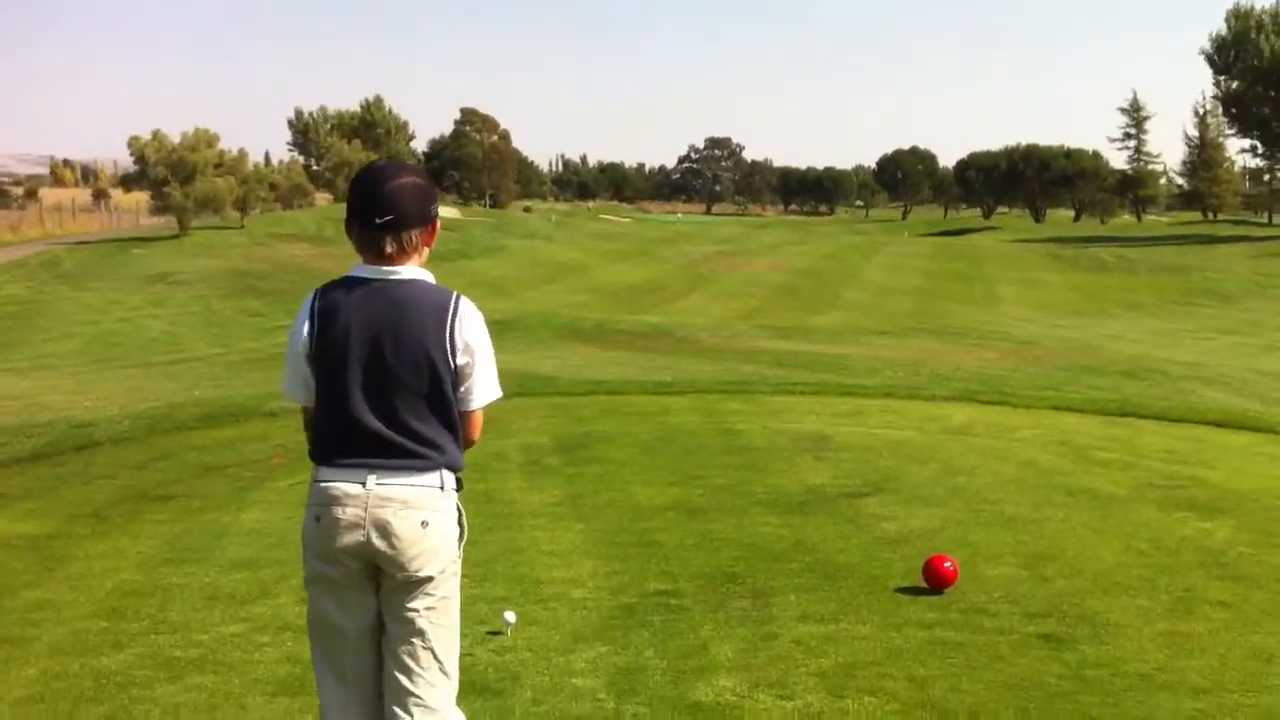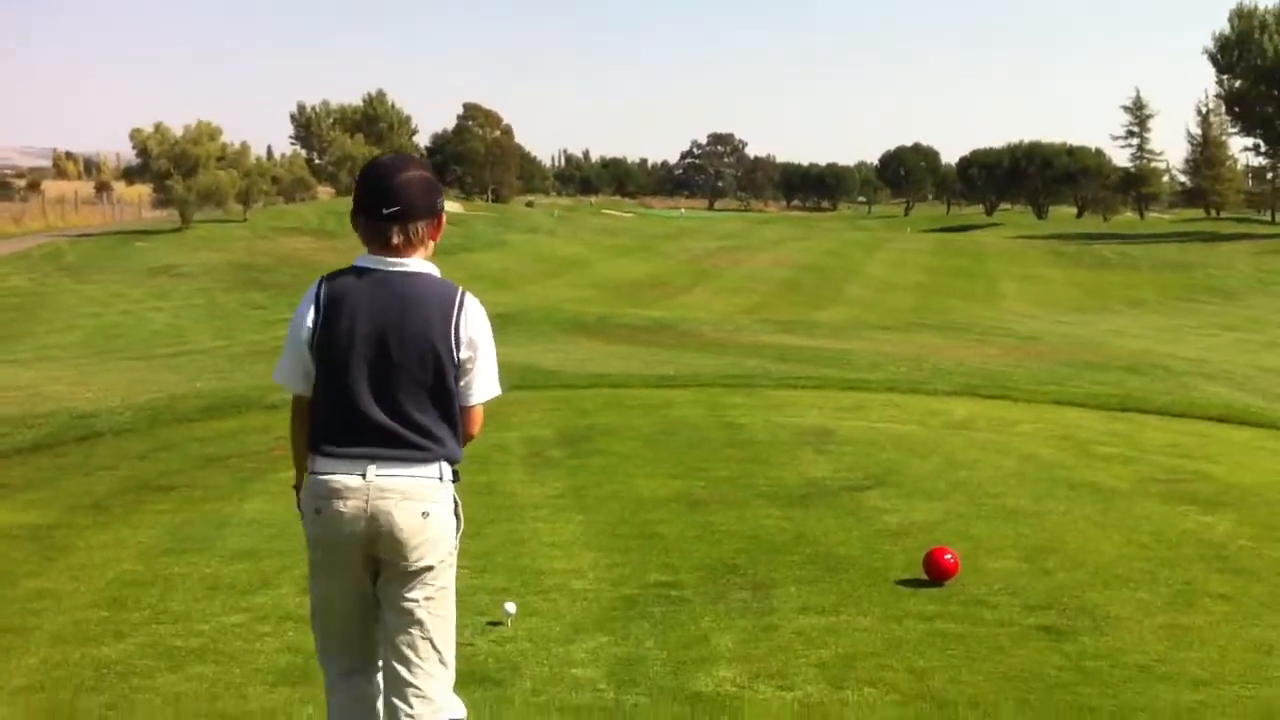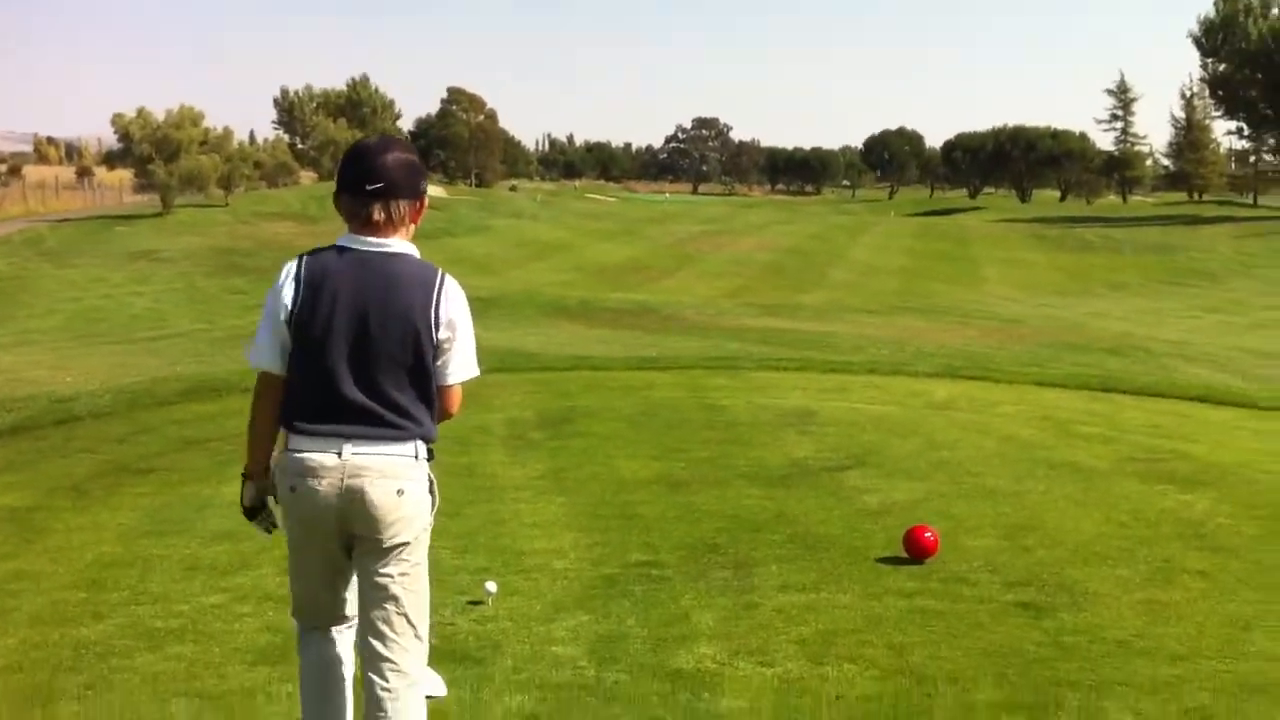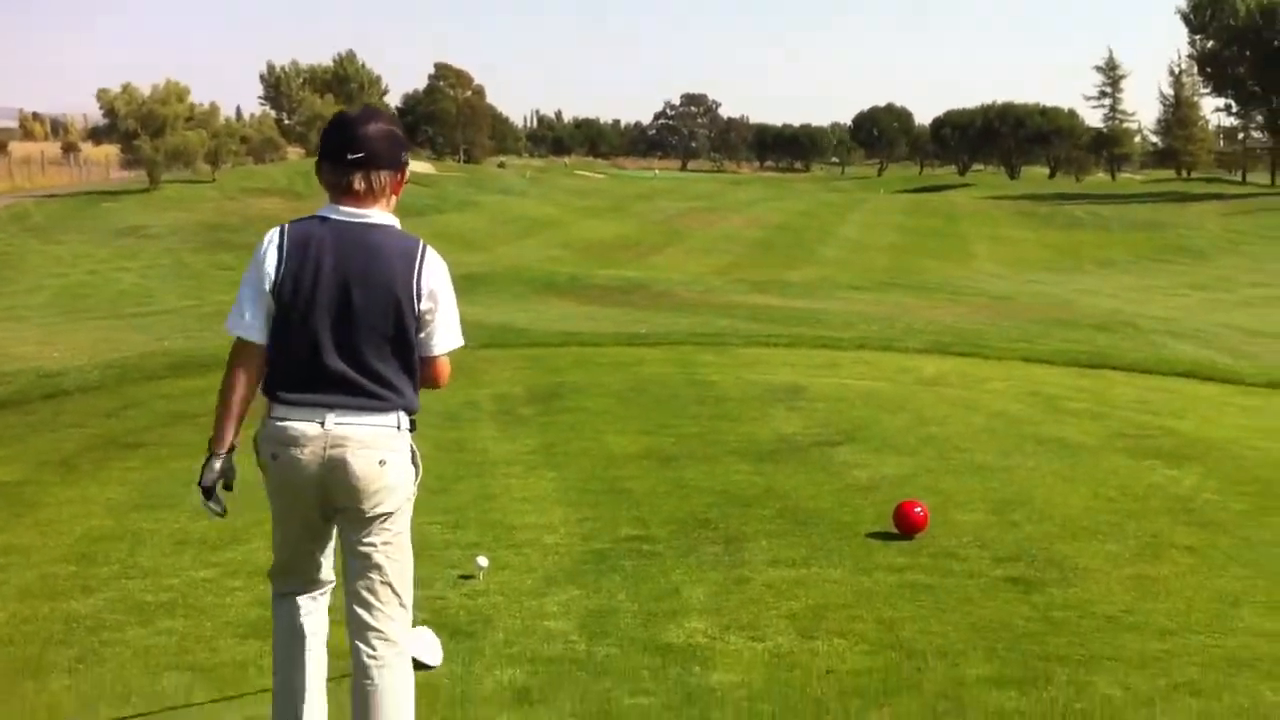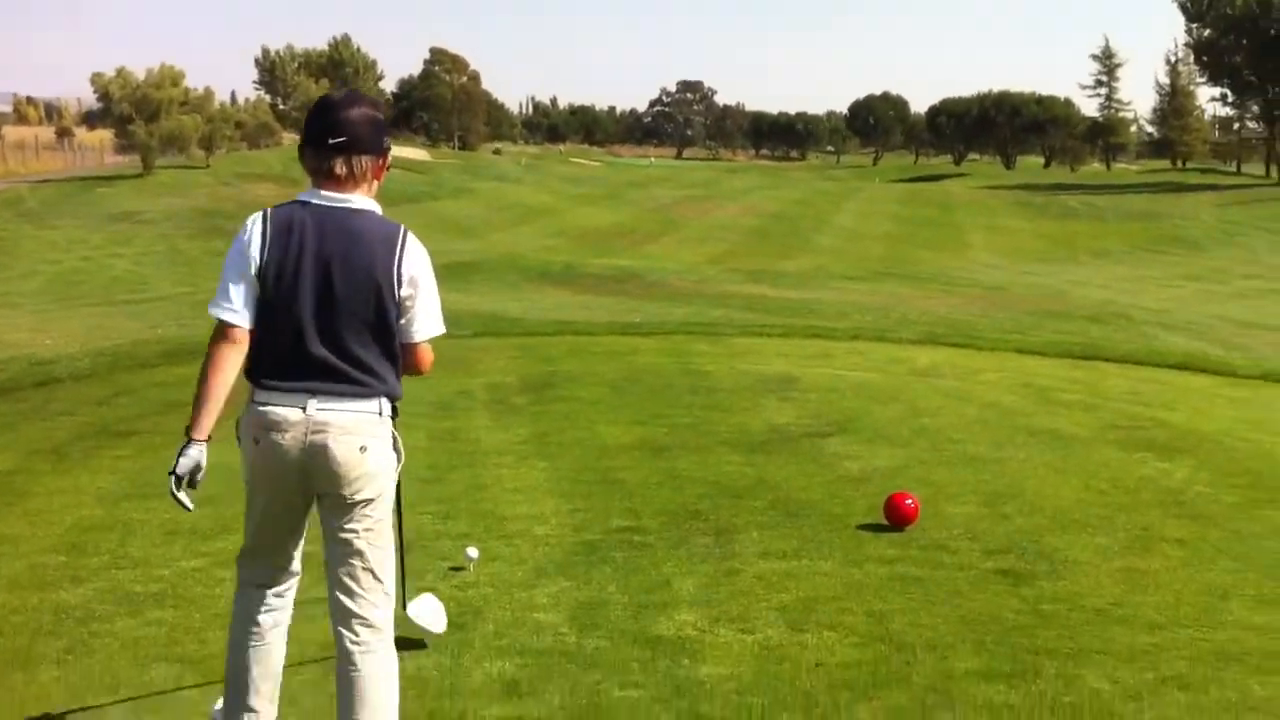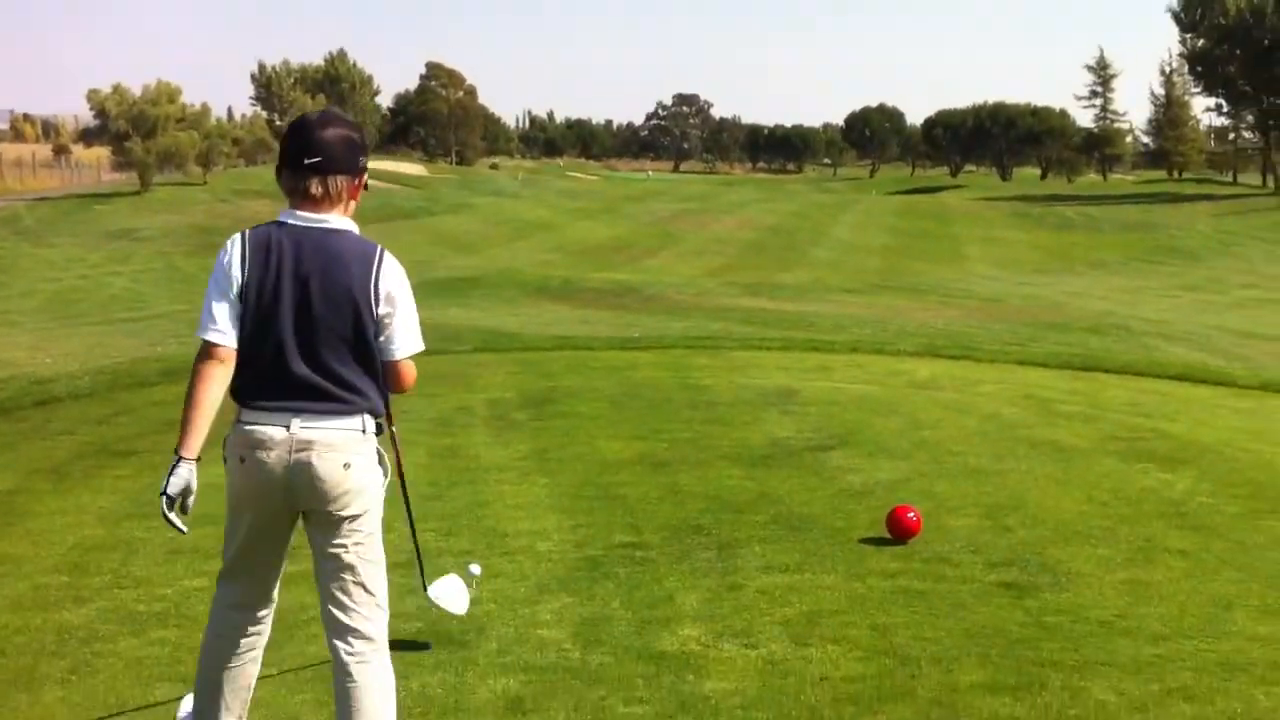
dt=0.1s
person 1, frame 1
left shoulder: (318, 308)
right shoulder: (455, 313)
left elbow: (311, 417)
right elbow: (469, 430)
left hip: (334, 504)
right hip: (421, 507)
person 1, frame 2
left shoulder: (321, 299)
right shoulder: (459, 308)
left elbow: (302, 411)
right elbow: (469, 424)
left wrist: (305, 484)
left hip: (334, 489)
right hip: (420, 495)
left knee: (347, 659)
person 1, frame 3
left shoulder: (299, 276)
right shoulder: (439, 289)
left elbow: (270, 389)
right elbow: (448, 403)
left wrist: (254, 474)
left hip: (308, 467)
right hip: (395, 474)
left knee: (322, 627)
right knee: (395, 649)
person 1, frame 4
left shoulder: (280, 246)
right shoulder: (420, 260)
left elbow: (248, 357)
right elbow: (437, 372)
left wrist: (221, 449)
left hip: (290, 435)
right hip: (376, 443)
left knee: (297, 590)
right knee: (379, 621)
person 1, frame 5
left shoulder: (262, 230)
right shoulder: (401, 247)
left elbow: (230, 340)
right elbow: (419, 360)
left wrist: (197, 436)
left hip: (272, 422)
right hip: (358, 430)
left knee: (263, 578)
right knee: (363, 609)
person 1, frame 6
left shoulder: (243, 251)
right shoulder: (378, 265)
left elbow: (216, 359)
right elbow: (402, 378)
left wrist: (185, 456)
left hip: (257, 443)
right hip: (343, 449)
left knee: (241, 597)
right knee: (358, 626)
